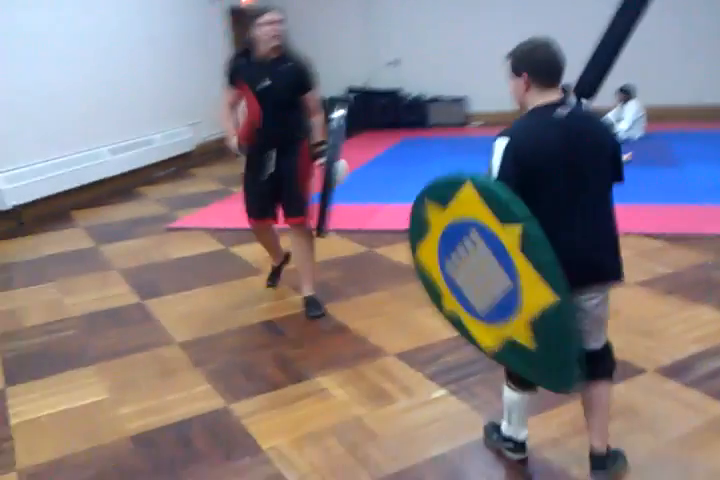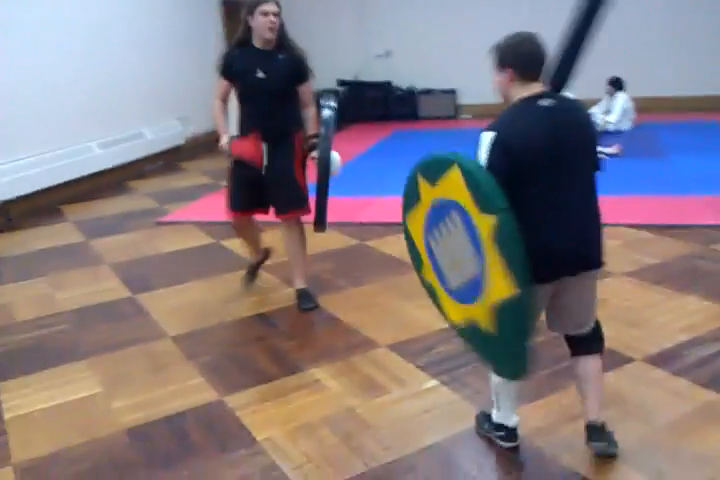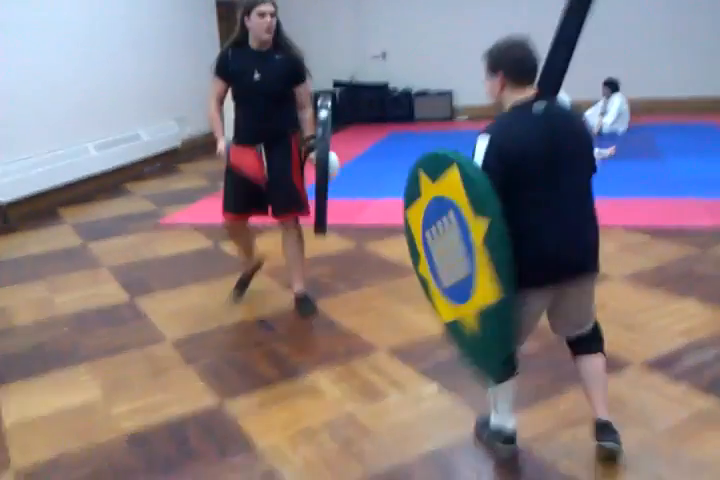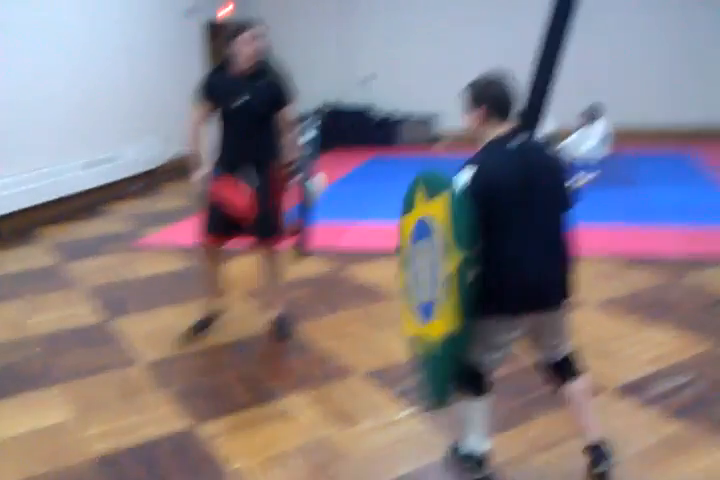
dt=0.1s
person 1, frame 1
left shoulder: (515, 138)
right shoulder: (597, 127)
right elbow: (610, 180)
right hip: (595, 260)
right knee: (594, 350)
left ankle: (513, 436)
person 1, frame 2
left shoulder: (501, 131)
right shoulder: (579, 116)
left hip: (527, 254)
right hip: (581, 248)
right knee: (583, 332)
left ankle: (503, 423)
right ankle: (596, 425)
person 1, frame 3
left shoulder: (497, 136)
right shoulder: (572, 121)
left hip: (524, 260)
right hip: (578, 253)
right knee: (584, 332)
left ankle: (502, 427)
right ankle: (603, 423)
person 1, frame 4
left shoulder: (477, 169)
right shoulder: (546, 154)
left hip: (500, 289)
right hip: (549, 281)
left knee: (472, 363)
right knee: (560, 358)
right ankle: (596, 446)
person 2, frame 1
left shoulder: (295, 67)
right shoulder: (241, 66)
left elbow: (314, 113)
right elbow: (230, 109)
left wrist: (320, 148)
right wrist: (233, 136)
left hip: (293, 152)
right hip: (258, 153)
left knee: (297, 222)
right knee: (258, 220)
left ankle: (308, 292)
right ankle: (279, 258)
person 2, frame 2
left shoulder: (292, 58)
right shoulder: (235, 57)
left elbow: (308, 105)
right elbow: (220, 101)
left wrist: (313, 141)
right wrist: (223, 134)
left hip: (286, 145)
left knee: (290, 216)
right knee: (238, 215)
left ankle: (300, 286)
right ankle: (259, 252)
person 2, frame 3
left shoulder: (289, 58)
right shoulder: (231, 57)
left elbow: (305, 106)
right elbow: (215, 102)
left wrist: (310, 143)
right wrist: (220, 138)
left hip: (283, 147)
right hip: (245, 148)
left knee: (288, 219)
right knee: (233, 218)
left ankle: (299, 289)
right ankle: (249, 264)
person 2, frame 4
left shoulder: (273, 82)
right shoulder: (216, 80)
left elbow: (288, 129)
right elbow: (199, 123)
left wrist: (294, 166)
right wrist: (201, 162)
left hip: (264, 171)
right hip: (227, 170)
left knee: (268, 243)
right knee: (210, 242)
left ankle: (278, 313)
right ankle: (212, 307)
